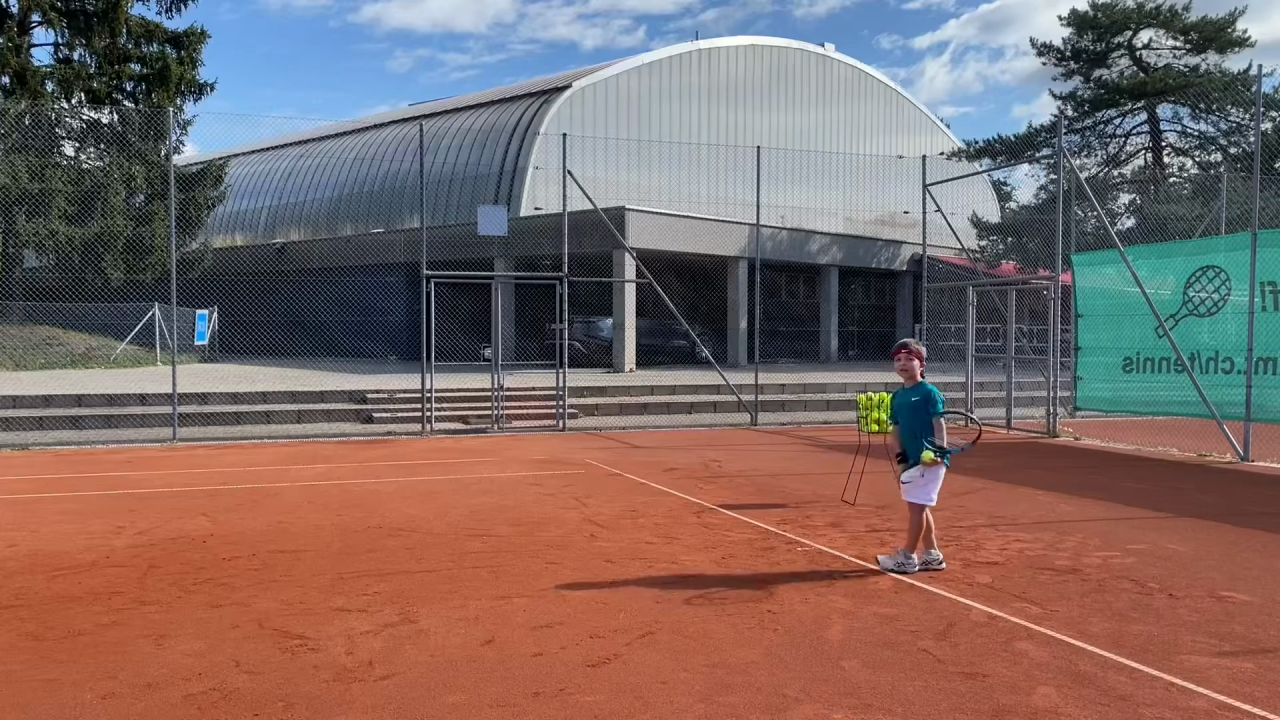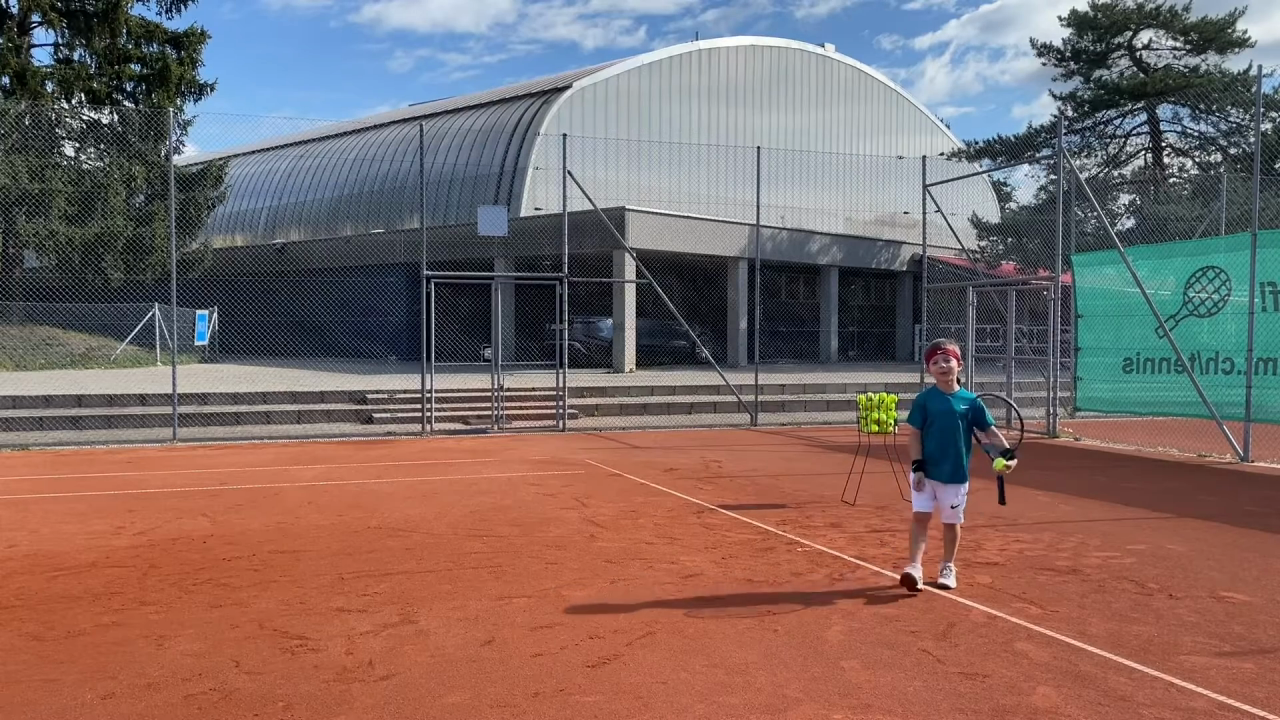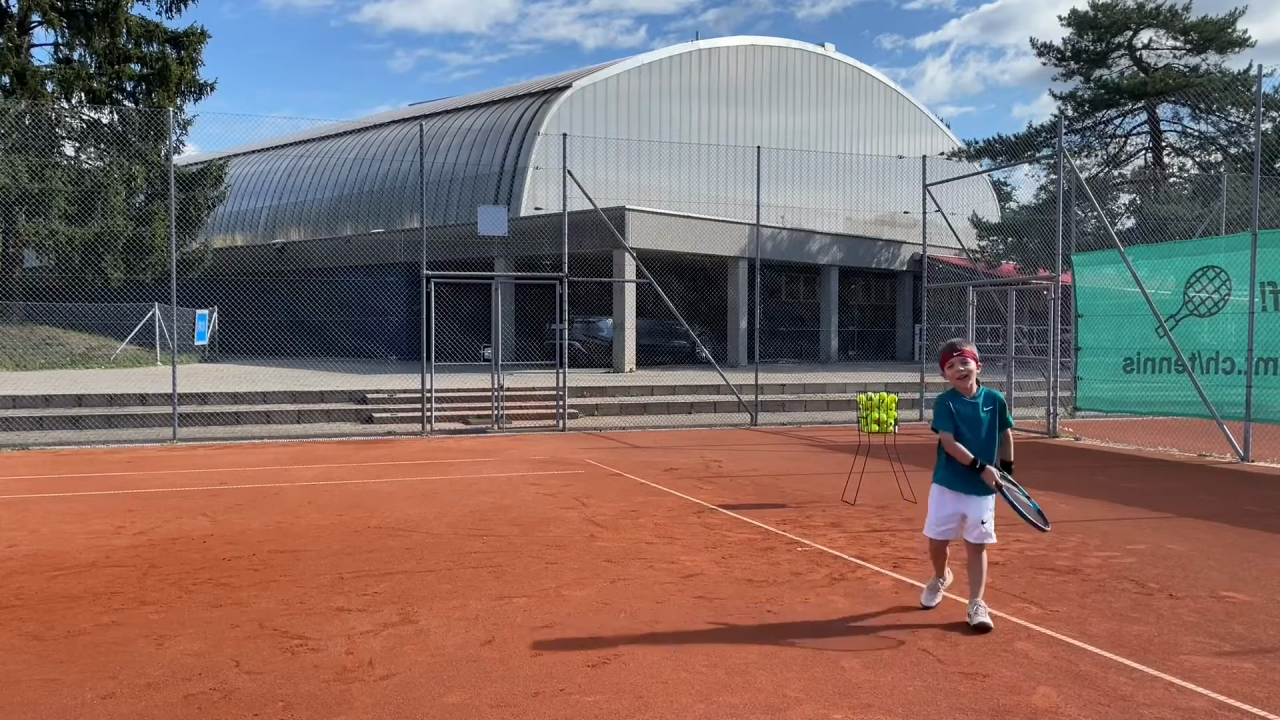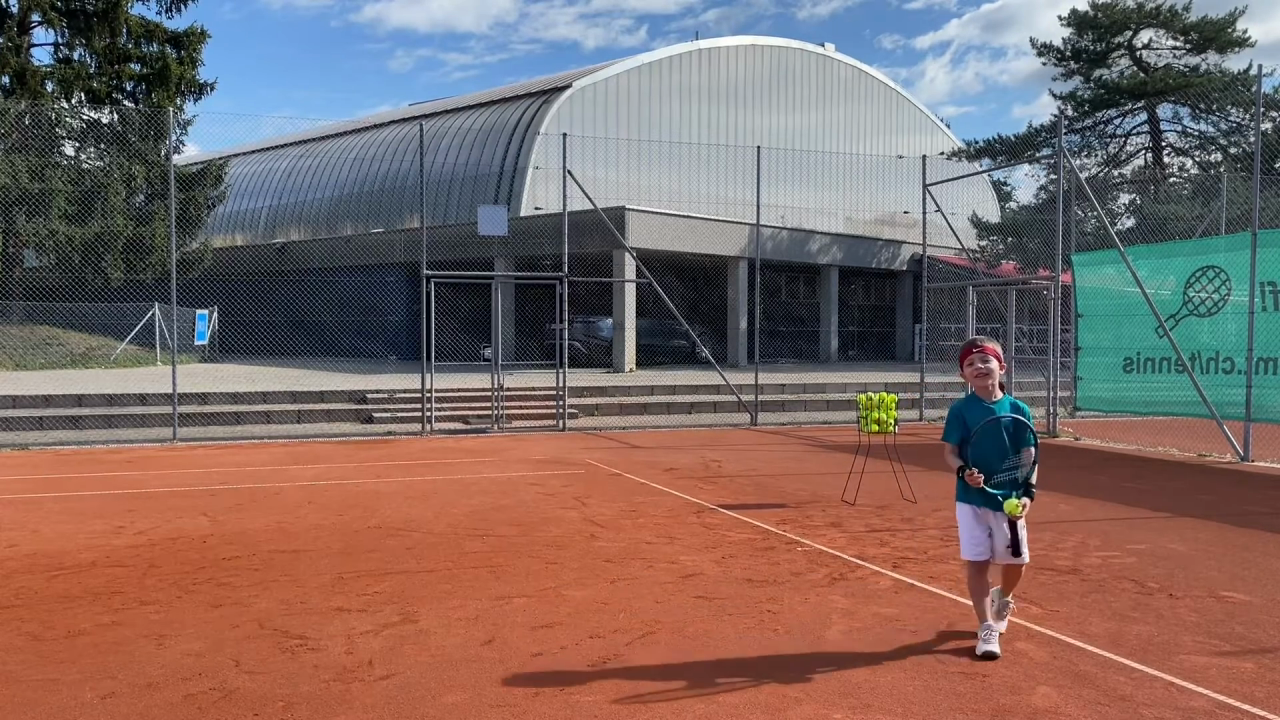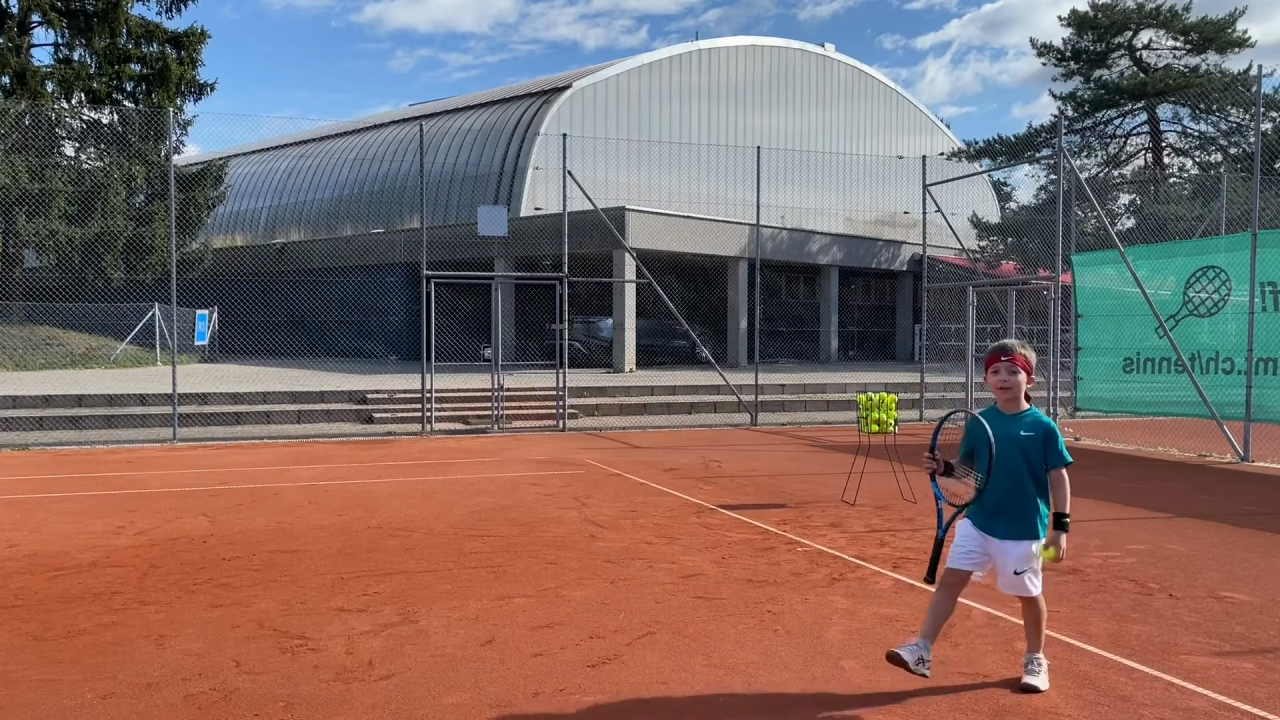
dt=1s
person 1, frame 1
left shoulder: (929, 392)
right shoulder: (897, 396)
left elbow: (939, 424)
right elbow: (896, 431)
right wrist: (900, 458)
left hip: (930, 460)
right hip: (912, 461)
left knee: (917, 505)
right knee: (919, 507)
left ankle: (907, 556)
right ankle: (932, 556)
person 1, frame 2
left shoulder: (971, 401)
right shoulder: (924, 399)
left elbow: (989, 431)
right elbow: (914, 435)
left wrist: (1007, 453)
right wrist: (917, 468)
left hip: (956, 474)
right hip: (926, 472)
left knee: (952, 522)
right knee: (921, 517)
left ankle: (948, 567)
right ankle: (914, 568)
person 1, frame 3
left shoulder: (995, 400)
right shoulder: (945, 402)
left elbow: (1005, 435)
right elbow: (949, 442)
left wrist: (1006, 467)
right wrist: (981, 467)
left hip: (982, 488)
right hip: (947, 484)
left knee: (977, 545)
right knee: (937, 540)
left ankle: (976, 604)
right ankle: (940, 576)
person 1, frame 4
left shoulder: (1019, 410)
right shoulder: (960, 410)
right elbow: (950, 453)
left wrist: (1027, 492)
right wrist: (964, 472)
left hip: (1008, 501)
right hip: (972, 500)
left knee: (1016, 562)
right knee: (977, 564)
left ankle: (1002, 597)
right ankle: (987, 628)
person 1, frame 5
left shoulder: (1043, 427)
right shoulder: (979, 421)
left elbow: (1058, 477)
left wrist: (1059, 526)
right wrist: (943, 469)
left hip: (1024, 529)
right hip: (977, 521)
left knee: (1029, 594)
right knee: (950, 579)
left ankle: (1035, 660)
right ankle: (920, 650)
